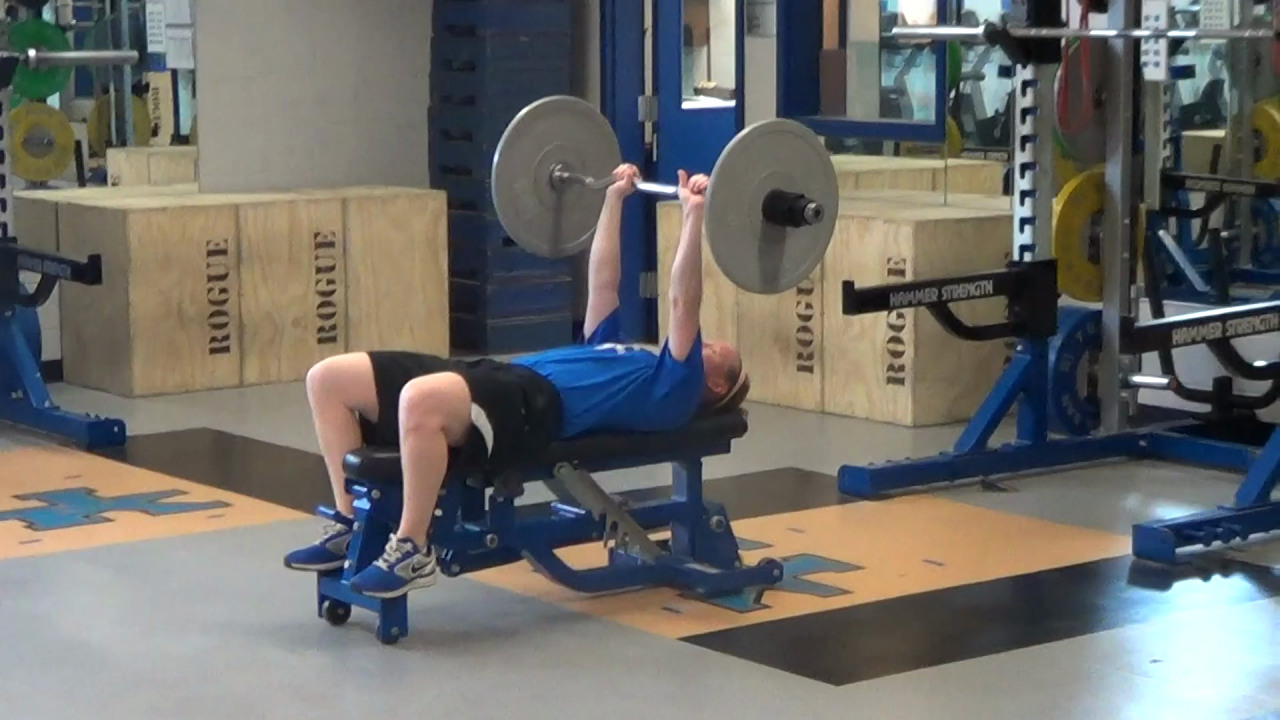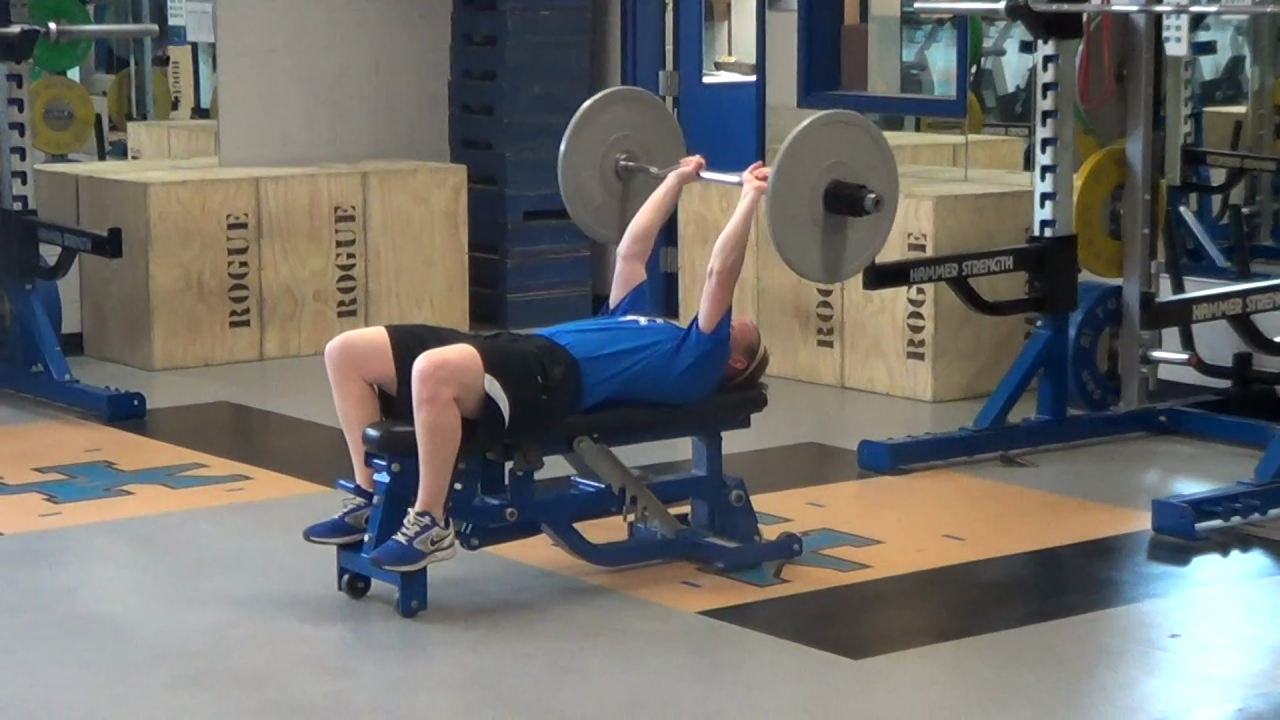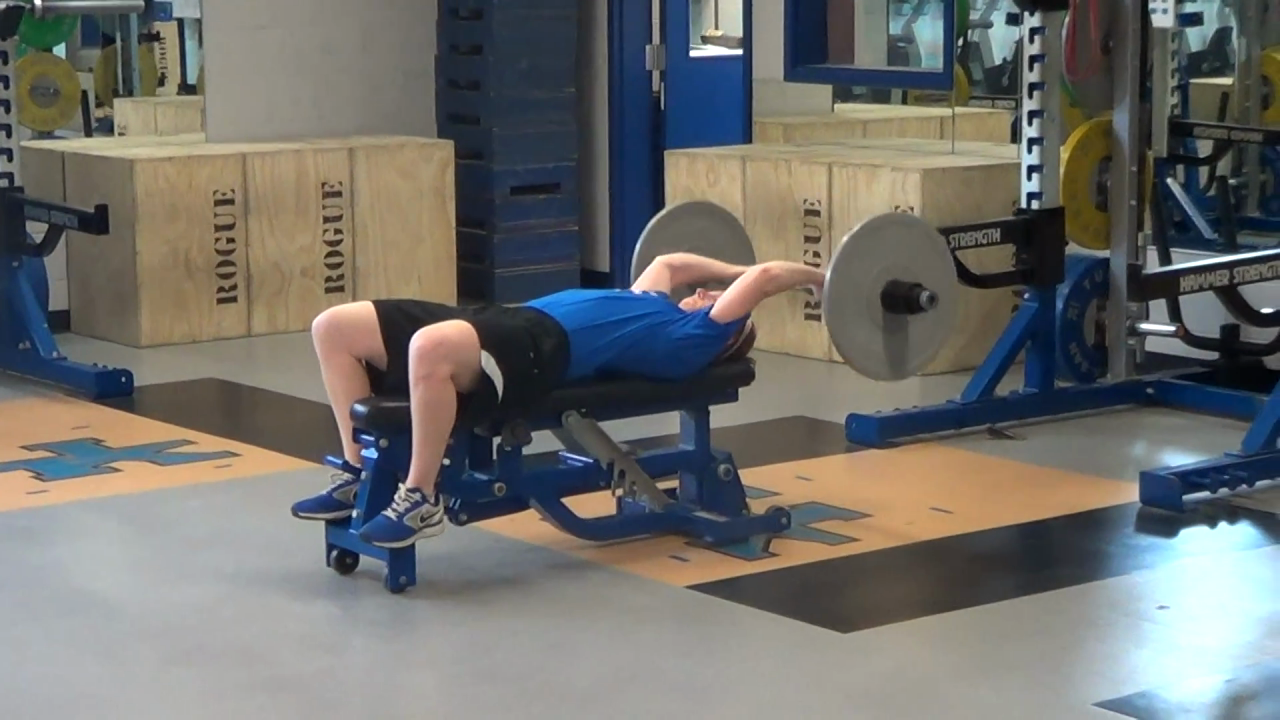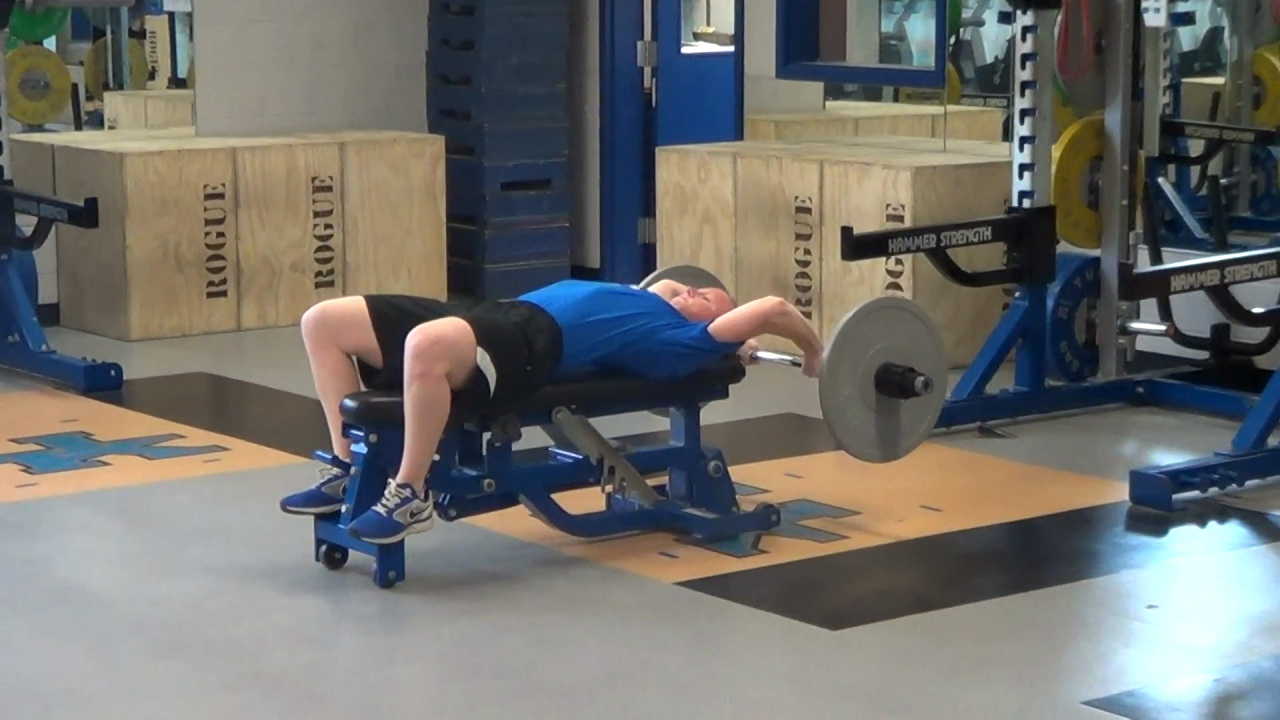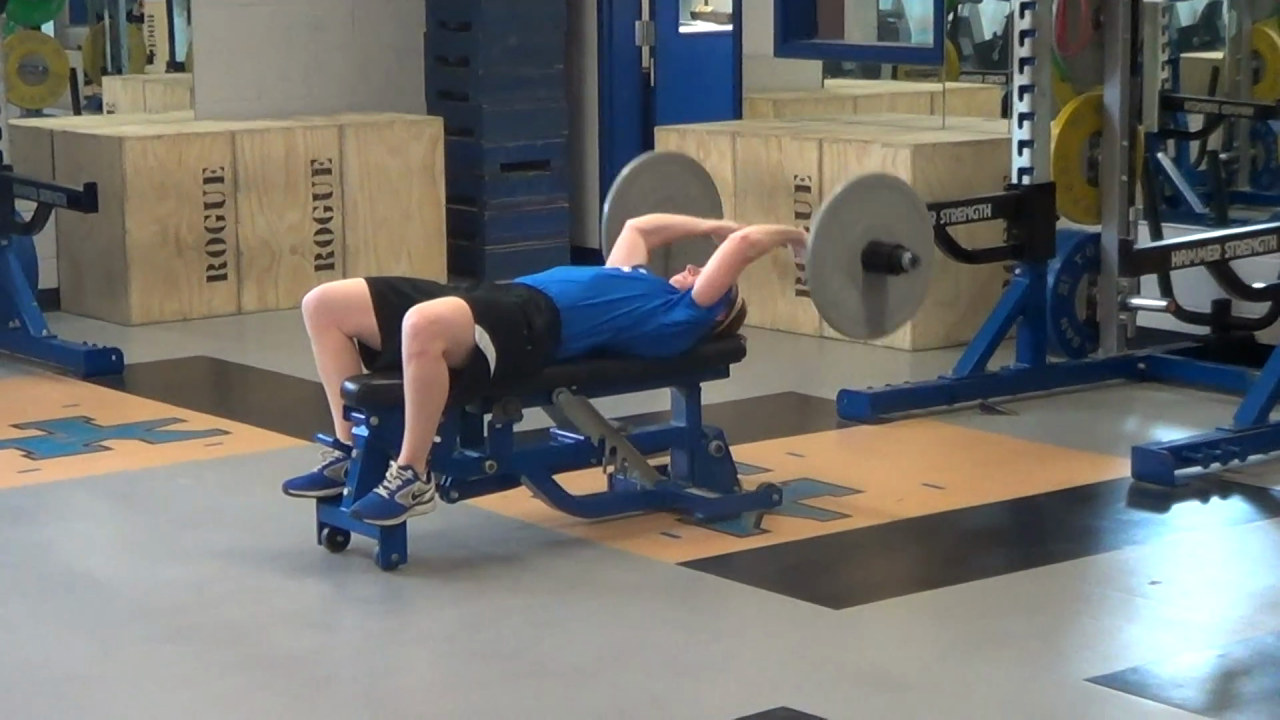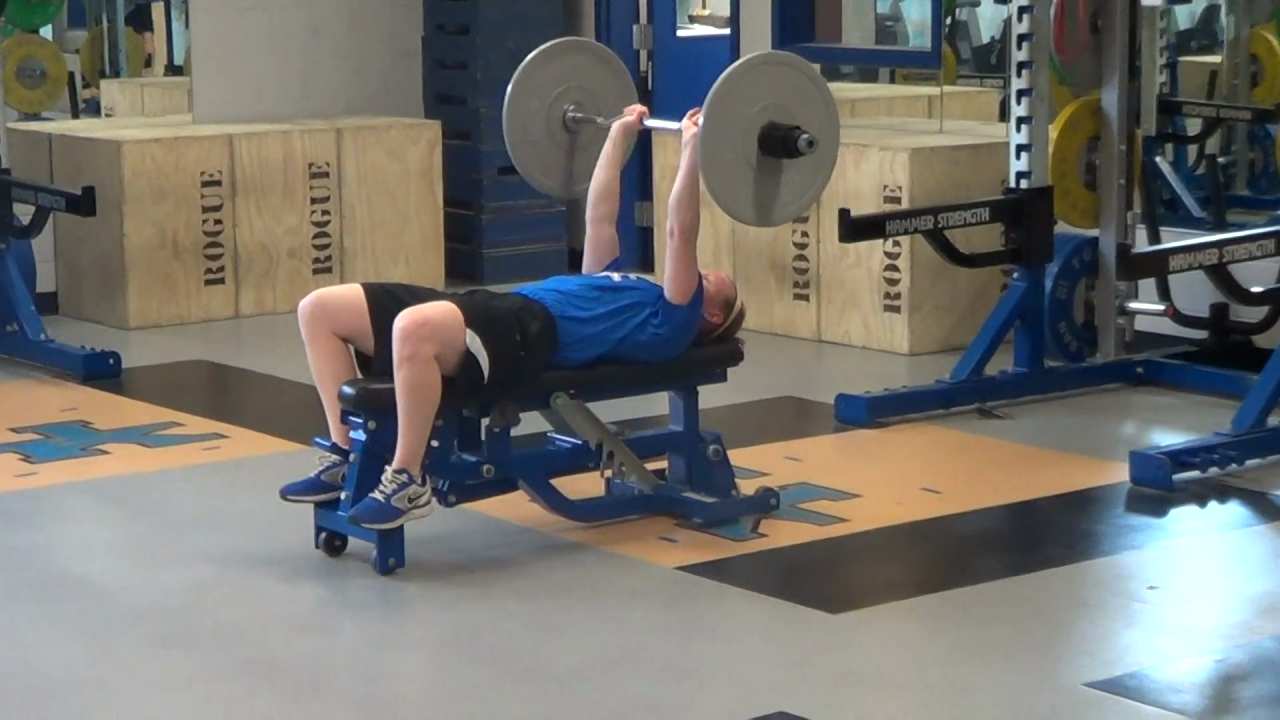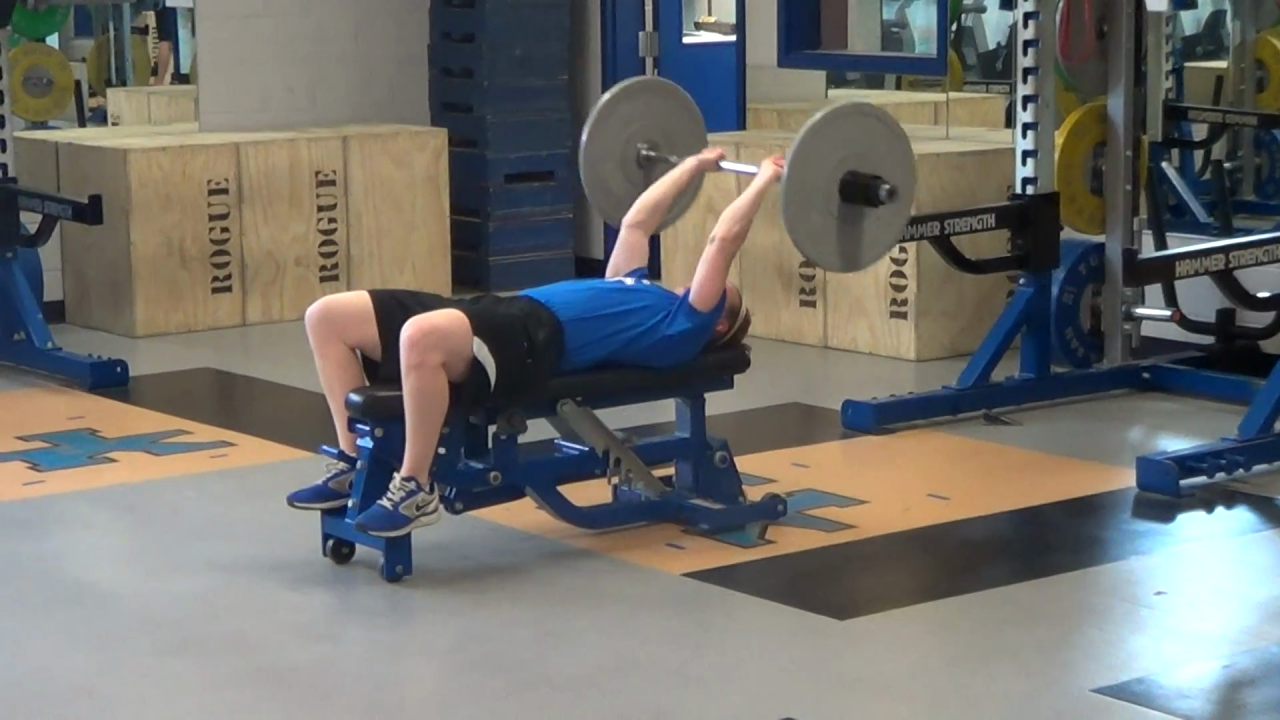
dt=0.7s
person 1, frame 1
left shoulder: (675, 390)
right shoulder: (624, 358)
left elbow: (684, 303)
right elbow: (603, 283)
left wrist: (694, 214)
right wrist: (614, 198)
left hip: (535, 407)
right hip: (497, 376)
left knee: (422, 401)
right knee: (327, 378)
left ankle: (412, 551)
right ankle: (350, 524)
person 1, frame 2
left shoulder: (696, 366)
right shoulder: (644, 325)
left elbow: (720, 276)
right elbow: (630, 254)
left wrist: (751, 197)
right wrist: (675, 181)
left hip: (551, 377)
right hip: (520, 350)
left knee: (434, 372)
right knee: (346, 351)
left ankle: (430, 525)
right ankle: (370, 497)
person 1, frame 3
left shoulder: (692, 341)
right shoulder: (655, 309)
left elbow: (762, 279)
right elbow: (666, 263)
right wrist: (735, 270)
left hip: (543, 346)
right hip: (510, 321)
left knee: (430, 349)
right knee: (333, 326)
left ankle: (420, 499)
right ankle: (359, 472)
person 1, frame 4
left shoulder: (686, 342)
right shoulder: (657, 314)
left elbow: (770, 308)
right elbow: (664, 284)
left wrist: (815, 350)
left hip: (536, 339)
right hip: (502, 314)
left knee: (426, 345)
right knee: (323, 321)
left ankle: (409, 494)
right ankle: (348, 469)
person 1, frame 5
left shoulder: (684, 317)
right shoulder: (642, 287)
left elbow: (741, 247)
right elbow: (638, 228)
left wrist: (788, 233)
right wrist: (718, 225)
left hip: (537, 323)
right hip: (500, 296)
left knee: (423, 322)
right knee: (324, 304)
left ankle: (411, 475)
right ankle: (350, 450)
person 1, frame 6
left shoulder: (672, 324)
right shoulder: (625, 289)
left elbow: (681, 234)
right elbow: (600, 219)
left wrist: (691, 148)
right wrist: (620, 135)
left hip: (528, 333)
right hip: (495, 307)
left knee: (415, 329)
right knee: (319, 309)
left ankle: (407, 482)
right ankle: (346, 456)
person 1, frame 7
left shoulder: (683, 328)
right shoulder: (638, 293)
left elbow: (722, 243)
right elbow: (635, 222)
left wrist: (766, 178)
right wrist: (694, 164)
left hip: (535, 337)
right hip: (502, 312)
left knee: (421, 337)
right knee: (326, 316)
left ankle: (416, 490)
right ankle: (354, 465)
